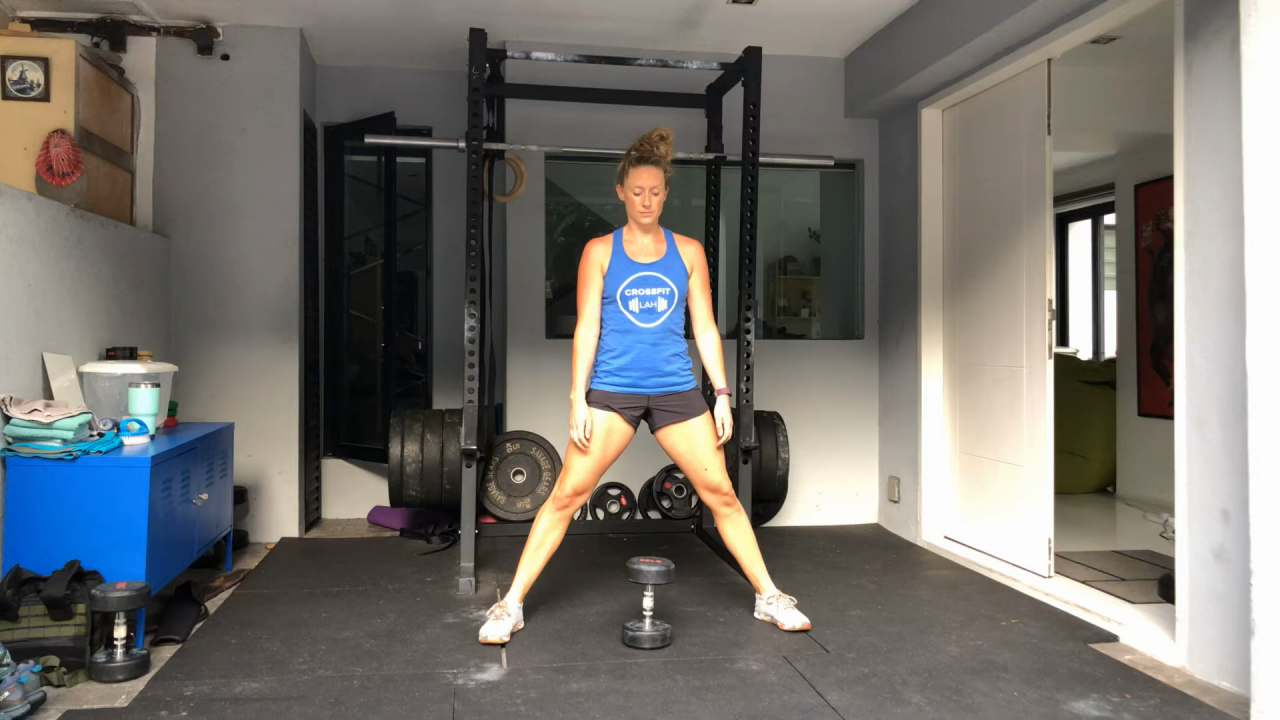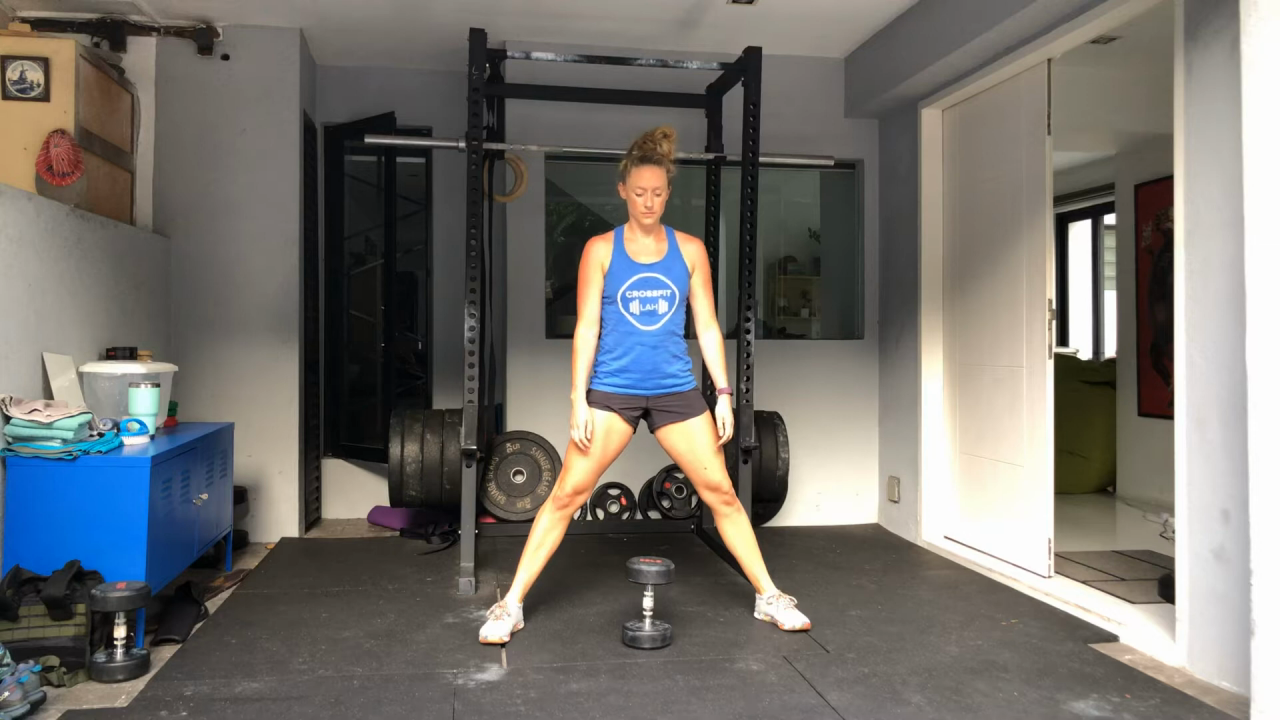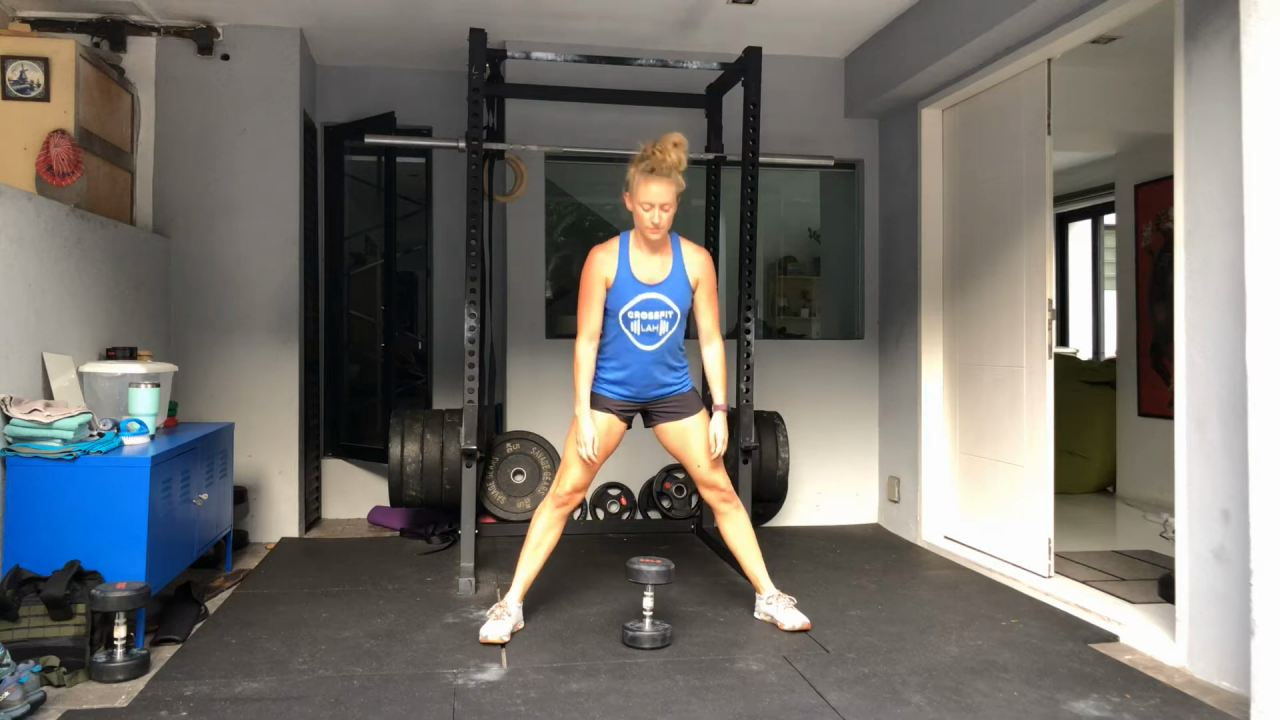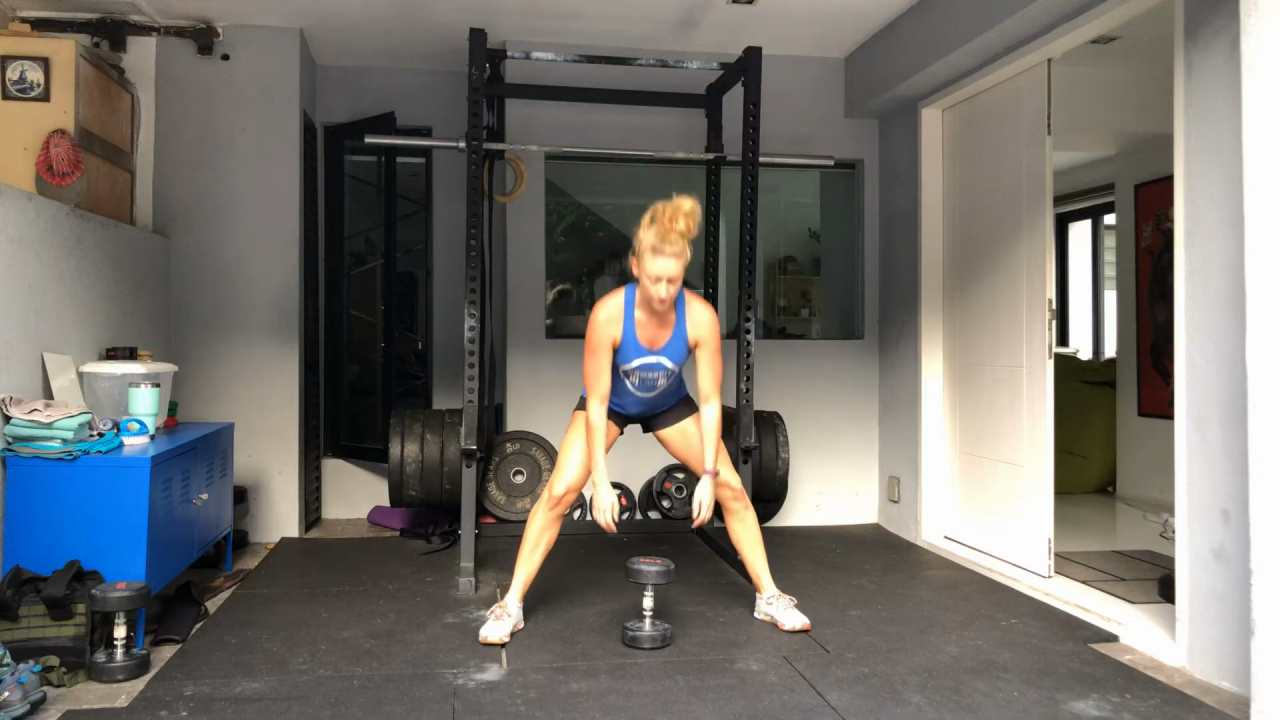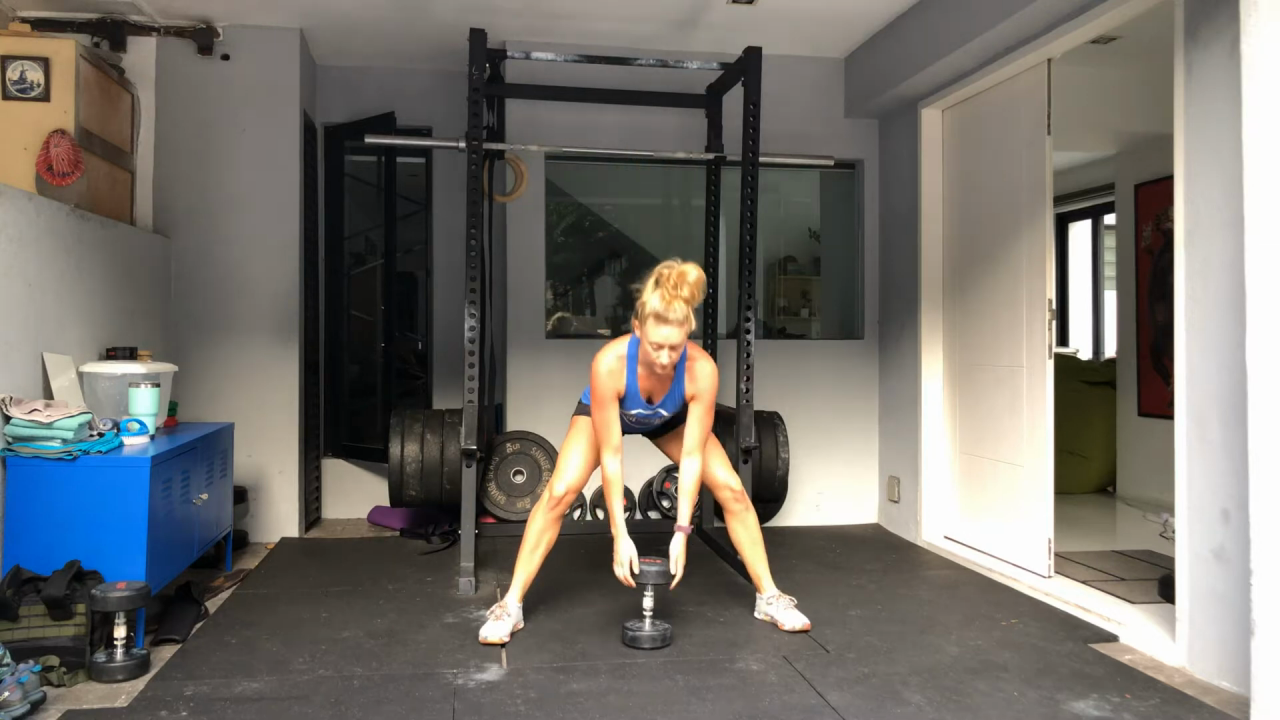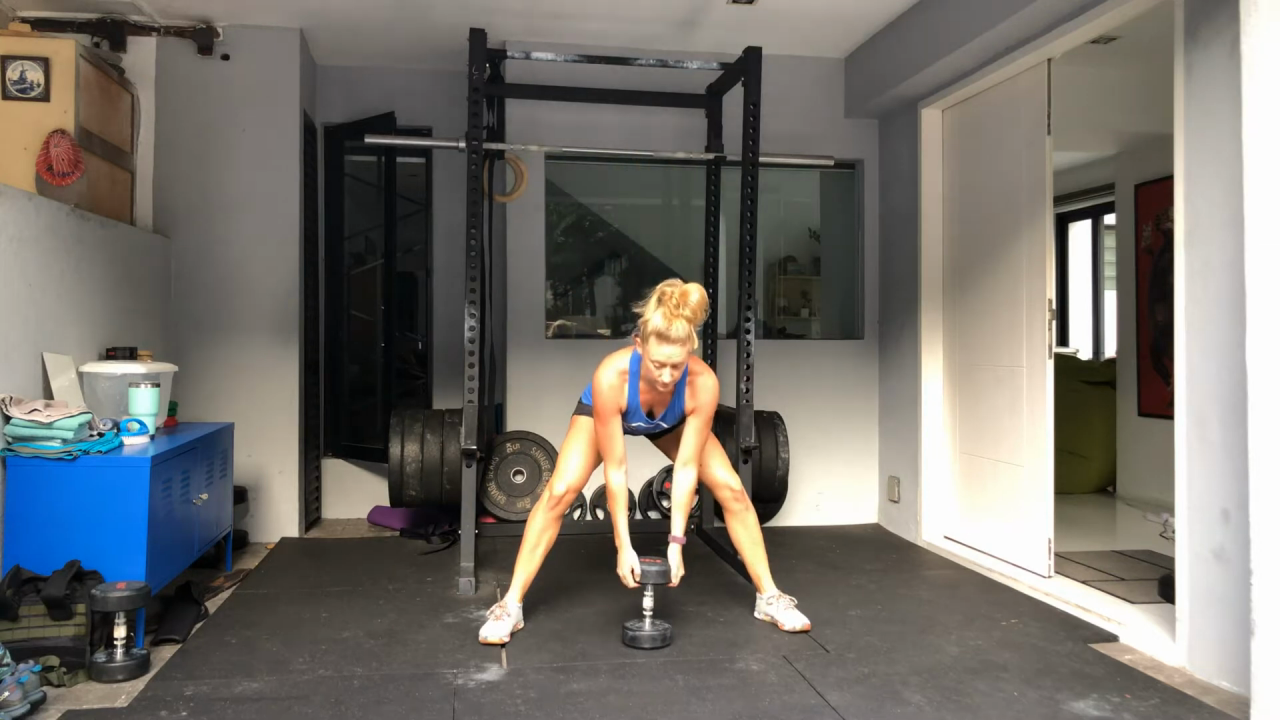
dt=0.3s
person 1, frame 1
left shoulder: (688, 251)
right shoulder: (600, 251)
left elbow: (704, 326)
right elbow: (587, 328)
left wrist: (722, 393)
right wrist: (577, 399)
left hip: (676, 391)
right hip: (613, 391)
left knee: (720, 493)
right knee: (568, 494)
left ankle: (768, 596)
right ankle: (511, 604)
person 1, frame 2
left shoulder: (690, 249)
right shoulder: (601, 249)
left elbow: (707, 325)
right elbow: (586, 328)
left wrist: (723, 394)
right wrist: (578, 399)
left hip: (676, 391)
right hip: (613, 391)
left knee: (721, 493)
right knee: (567, 494)
left ankle: (769, 597)
right ankle: (510, 604)
person 1, frame 3
left shoulder: (696, 260)
right shoulder: (604, 259)
left elbow: (711, 341)
right elbow: (586, 342)
left wrist: (720, 410)
right wrist: (583, 417)
left hip: (673, 393)
right hip: (609, 392)
left knee: (720, 490)
right knee: (565, 492)
left ankle: (769, 596)
right ankle: (511, 604)
person 1, frame 4
left shoulder: (701, 316)
right shoulder: (609, 313)
left elbow: (710, 399)
right elbow: (597, 399)
left wrist: (708, 471)
right wrist: (601, 480)
left hip: (669, 406)
right hip: (610, 406)
left knee: (731, 487)
right knee: (559, 491)
left ankle: (768, 596)
right ankle: (511, 605)
person 1, frame 5
left shoulder: (702, 370)
right shoulder: (609, 363)
left elbow: (692, 457)
right elbow: (611, 456)
left wrist: (681, 531)
right wrist: (619, 534)
left hip: (670, 420)
right hip: (603, 411)
left knee: (732, 489)
right knee: (559, 492)
left ankle: (769, 596)
right ankle: (510, 604)
person 1, frame 6
left shoulder: (703, 384)
right shoulder: (611, 377)
left elbow: (686, 468)
right elbow: (615, 469)
left wrist: (676, 541)
right wrist: (623, 545)
left hip: (673, 422)
right hip: (601, 413)
left knee: (731, 489)
right knee: (559, 492)
left ankle: (769, 597)
right ankle: (510, 605)
